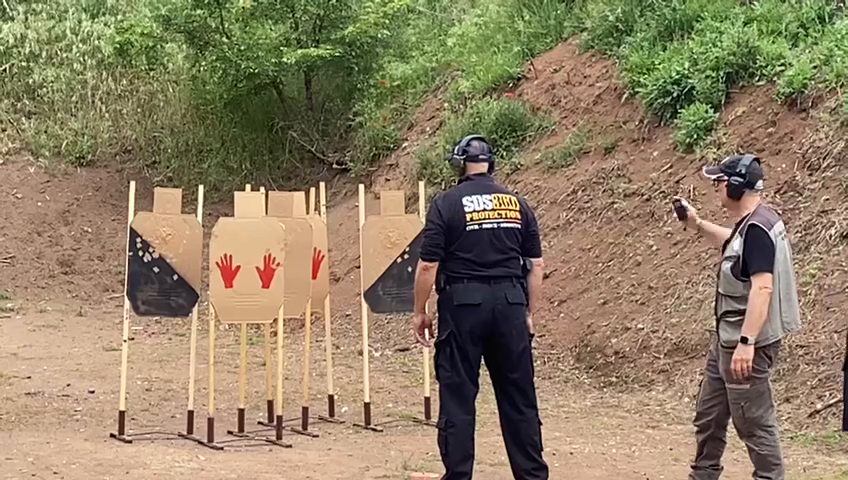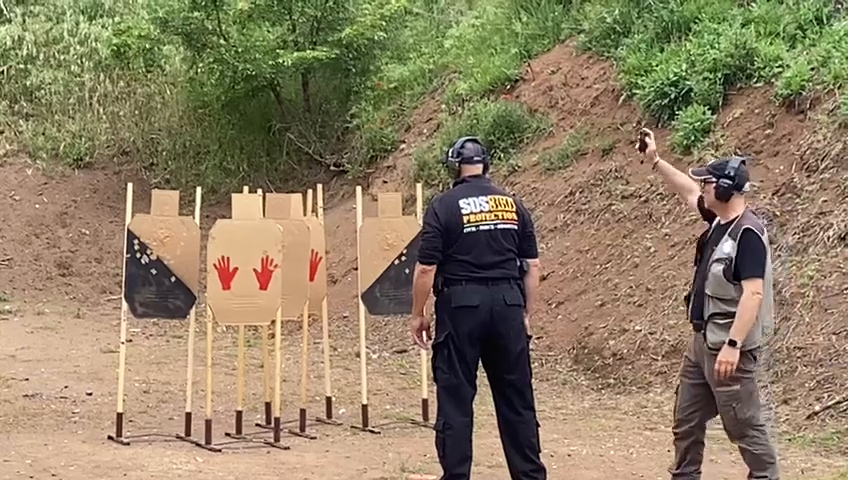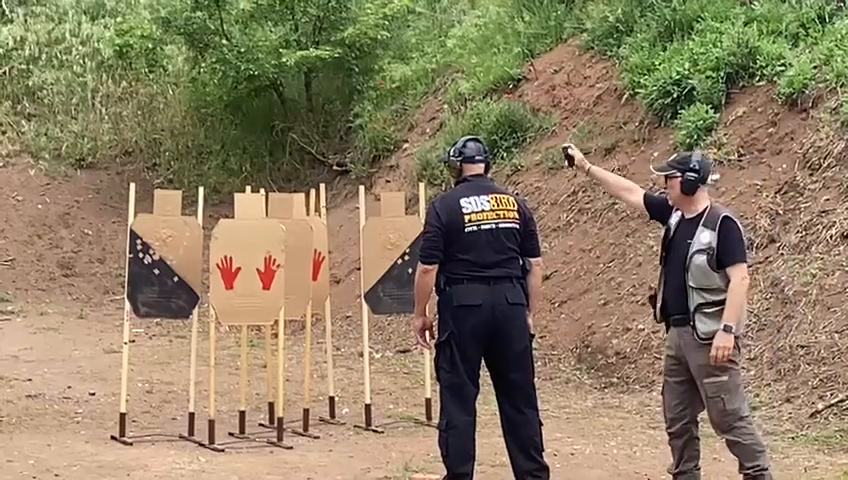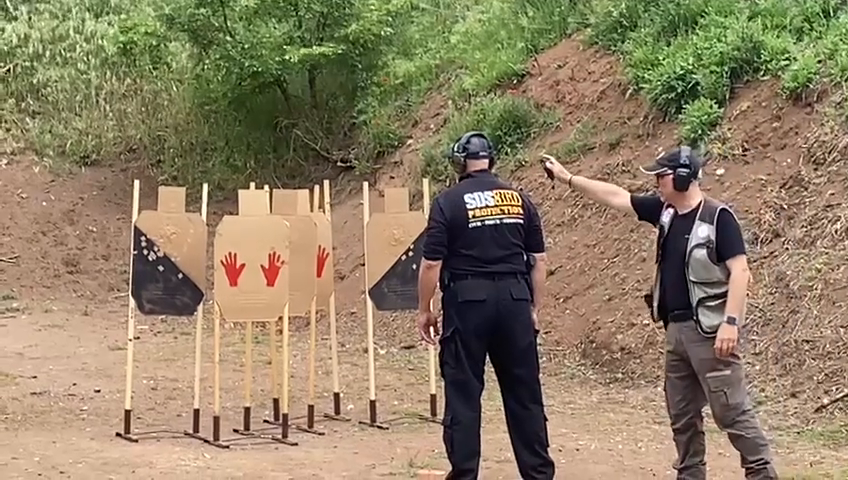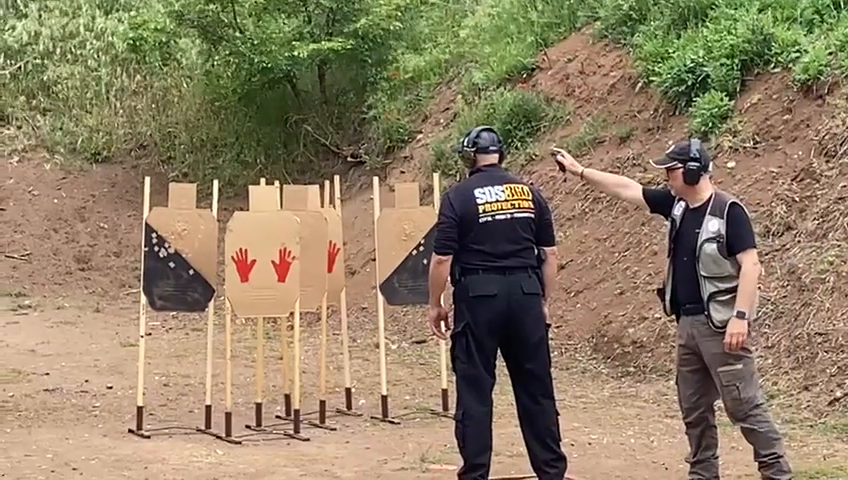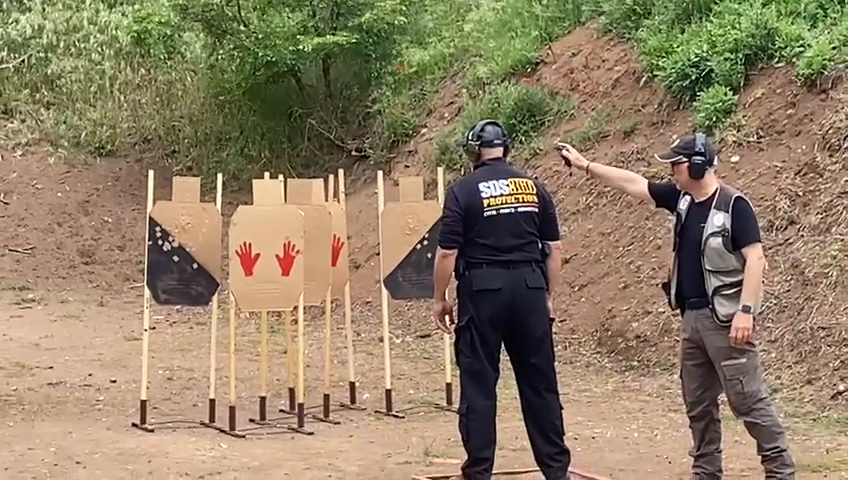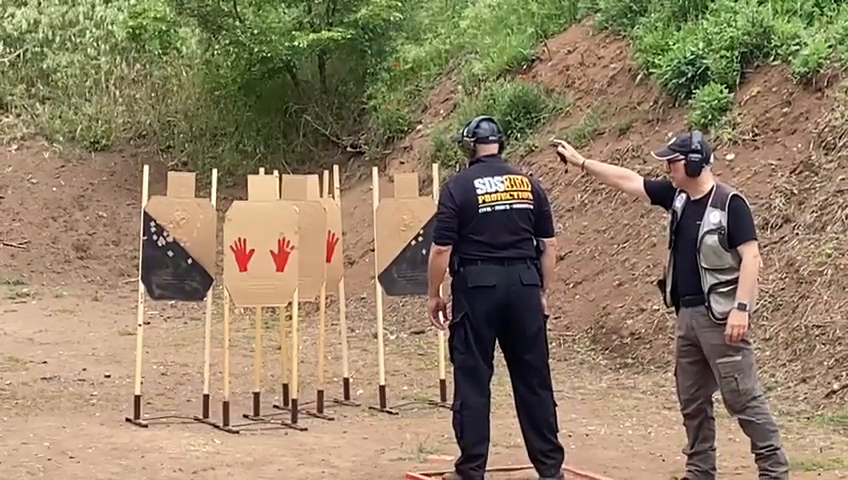
dt=0.5s
person 1, frame 1
left shoulder: (447, 202)
right shoulder: (517, 203)
left elbow: (428, 265)
right elbow: (535, 265)
left wrist: (420, 311)
right wrist: (529, 312)
left hip: (463, 304)
right hip: (509, 303)
left knee: (457, 396)
right knee: (519, 396)
person 1, frame 2
left shoulder: (443, 205)
right shoulder: (513, 204)
left elbow: (426, 268)
right elbow: (532, 265)
left wrist: (418, 314)
right wrist: (527, 313)
left hip: (460, 305)
right hip: (507, 304)
left knee: (455, 398)
right knee: (516, 397)
person 1, frame 3
left shoulder: (444, 205)
right shoulder: (515, 203)
left elbow: (427, 268)
right elbow: (534, 265)
left wrist: (420, 314)
right wrist: (530, 312)
left hip: (463, 305)
right hip: (509, 303)
left knee: (458, 397)
right knee: (519, 396)
person 1, frame 4
left shoulder: (448, 201)
right shoulder: (520, 199)
left elbow: (431, 264)
right elbow: (538, 259)
left wrist: (424, 309)
right wrist: (533, 307)
left hip: (467, 300)
right hip: (514, 299)
left knee: (463, 393)
right knee: (524, 393)
person 1, frame 5
left shoulder: (458, 196)
right shoulder: (530, 193)
left elbow: (442, 259)
right elbow: (549, 253)
left wrist: (435, 304)
right wrist: (544, 300)
left hip: (478, 295)
right hip: (525, 293)
left knee: (474, 388)
right knee: (536, 386)
person 1, frame 6
left shoulder: (463, 189)
right shoulder: (534, 187)
left elbow: (447, 252)
right elbow: (553, 247)
left wrist: (440, 298)
right wrist: (548, 293)
left hip: (482, 289)
right hip: (529, 287)
left knee: (478, 383)
right knee: (540, 382)
person 1, frame 7
left shoulder: (458, 186)
right shoulder: (529, 184)
left elbow: (441, 249)
right elbow: (549, 244)
left wrist: (434, 294)
right wrist: (542, 290)
left hip: (477, 286)
right hip: (523, 284)
left knee: (472, 379)
right knee: (534, 378)
person 2, frame 1
left shoulder: (758, 228)
right shoulder: (749, 222)
left elbow: (763, 288)
left wrist: (747, 342)
right wrist: (699, 225)
left hip: (747, 342)
right hip: (728, 337)
left knee: (753, 421)
right knee: (708, 413)
person 2, frame 2
left shoulder: (748, 233)
right shoulder: (719, 218)
left elbow: (754, 294)
right elbow: (688, 192)
left wrist: (733, 345)
right wrist: (654, 160)
left hip: (728, 344)
right hip: (702, 339)
left knee: (744, 425)
right knee: (686, 420)
person 2, frame 3
left shoulder: (722, 223)
right shoulder: (674, 213)
left elbow: (740, 278)
right elbow: (630, 192)
left wrist: (727, 330)
right wrist: (586, 167)
left hip: (708, 337)
right hip: (677, 334)
left knee: (729, 417)
right knee: (678, 419)
person 2, frame 4
left shoulder: (718, 216)
right shoulder: (665, 211)
left elbow: (740, 271)
right elbow: (615, 196)
left wrist: (731, 322)
right wrist: (568, 178)
left hip: (710, 331)
right hip: (676, 329)
left knee: (732, 411)
right knee: (682, 414)
person 2, frame 5
left shoulder: (728, 210)
right shoulder: (676, 204)
left elbow: (750, 264)
right elbow: (626, 188)
left wrist: (740, 316)
right wrist: (579, 170)
left hip: (719, 324)
right hip: (687, 323)
left knee: (744, 405)
right knee: (693, 407)
person 2, frame 6
left shoulder: (733, 205)
right shoulder: (682, 198)
left elbow: (755, 259)
right elbow: (632, 182)
left wrist: (746, 310)
right wrist: (585, 165)
left hip: (724, 319)
right hip: (692, 317)
left knee: (748, 399)
right knee: (698, 402)
person 2, frame 7
left shoulder: (730, 203)
right shoulder: (677, 196)
left elbow: (751, 257)
right elbow: (628, 180)
left wrist: (742, 308)
right wrist: (581, 161)
left hip: (720, 316)
right hip: (687, 315)
left knee: (743, 397)
right knee: (692, 400)
